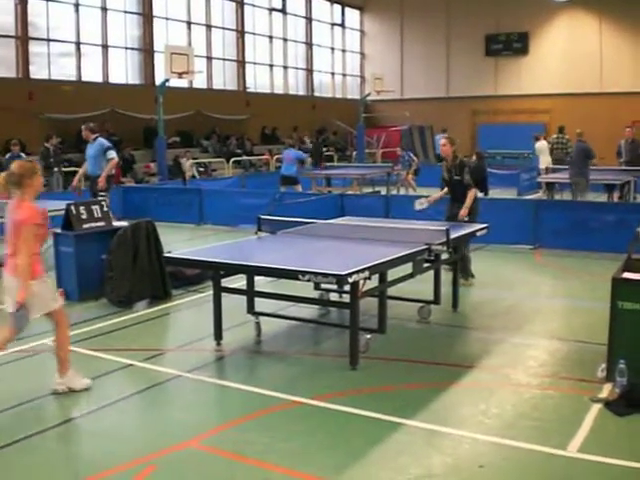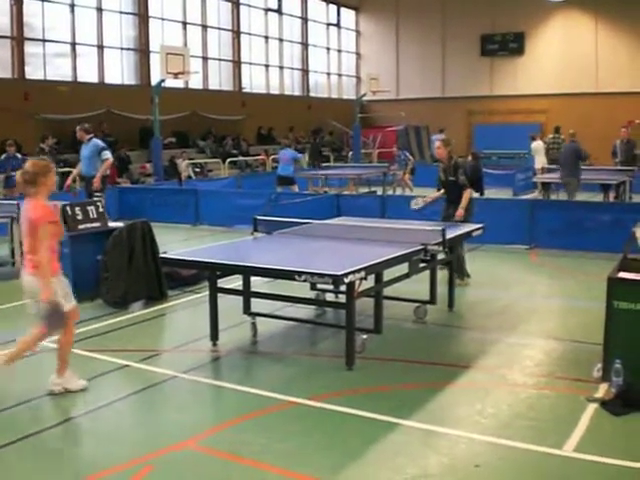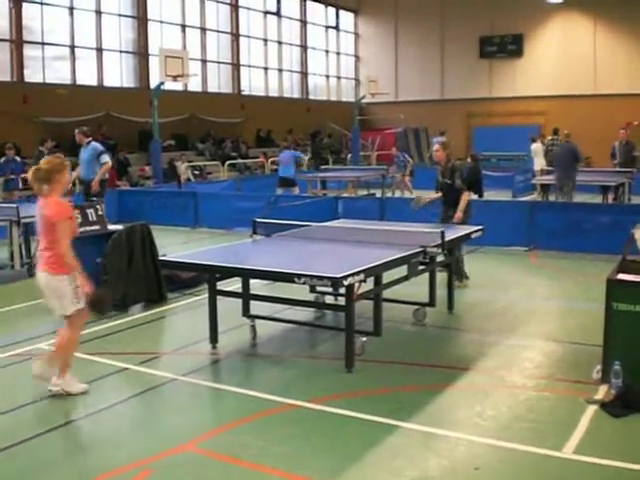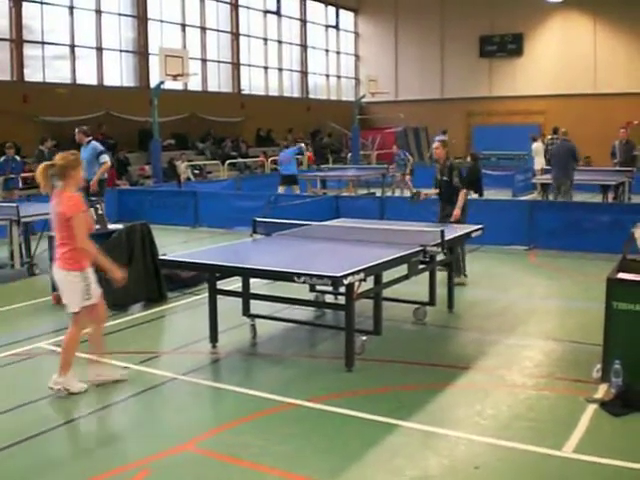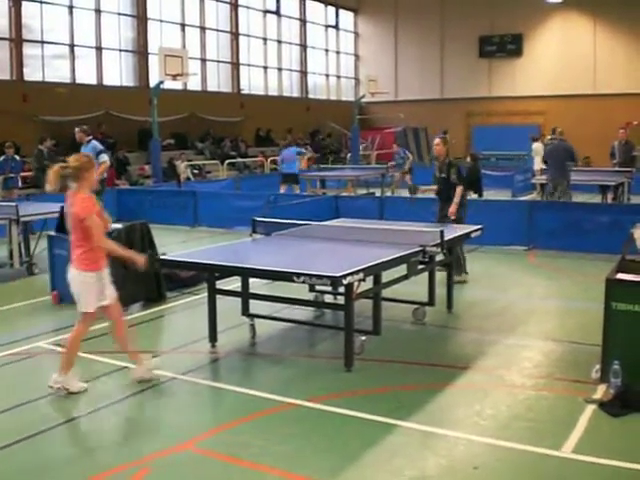
dt=0.1s
person 1, frame 1
right shoulder: (28, 210)
right elbow: (24, 252)
left wrist: (42, 226)
right wrist: (23, 289)
right hip: (29, 276)
right knee: (62, 321)
right ankle: (64, 377)
person 1, frame 2
left shoulder: (31, 204)
right shoulder: (44, 209)
right elbow: (43, 250)
right wrist: (48, 287)
left hip: (31, 272)
right hip: (45, 274)
left knee: (46, 328)
right knee: (69, 321)
right ankle: (61, 377)
person 1, frame 3
left shoulder: (45, 201)
right shoulder: (60, 206)
right elbow: (63, 250)
right wrist: (83, 280)
left hip: (47, 270)
right hip: (60, 273)
left knee: (76, 322)
right knee: (74, 325)
left ankle: (45, 363)
right ankle: (60, 380)
person 1, frame 4
left shoulder: (59, 197)
right shoulder: (73, 200)
right elbow: (84, 243)
left wrist: (86, 214)
right wrist: (112, 268)
left hip: (64, 266)
right hip: (74, 268)
left knee: (99, 314)
right knee: (79, 323)
left ankle: (98, 367)
right ankle: (62, 378)
person 1, frame 5
left shoulder: (77, 199)
right shoulder: (84, 202)
left elbow: (103, 228)
right elbow: (101, 242)
left wrist: (99, 211)
right wrist: (133, 256)
left hip: (94, 269)
right hip: (88, 271)
left knee: (117, 317)
right knee: (85, 324)
left ankle: (139, 365)
right ankle: (63, 376)
person 2, frame 1
left shoulder: (463, 165)
right shoulder: (445, 166)
left elbow: (472, 188)
left wrist: (466, 208)
right wrist: (436, 197)
left hip: (465, 206)
right hip: (454, 205)
left ankle: (467, 276)
right ankle: (456, 263)
person 2, frame 2
left shoulder: (458, 165)
right shoulder: (442, 167)
left elbow: (467, 189)
left wrist: (462, 208)
right wrist: (432, 197)
left hip: (461, 207)
right hip: (449, 205)
left ankle: (462, 276)
right ankle: (450, 263)
person 2, frame 3
left shoulder: (455, 169)
right shoulder: (440, 170)
left elbow: (465, 192)
left wrist: (460, 211)
right wrist: (430, 198)
left hip: (457, 210)
right hip: (447, 209)
left ankle: (461, 278)
right ankle: (449, 265)
person 2, frame 4
left shoulder: (453, 167)
right shoulder: (439, 168)
left elbow: (462, 189)
left wrist: (458, 208)
right wrist: (428, 193)
left hip: (455, 207)
right hip: (445, 206)
left ankle: (460, 274)
person 2, frame 5
left shoulder: (452, 165)
right shoulder: (439, 165)
left elbow: (459, 186)
left wrist: (455, 204)
right wrist: (426, 188)
left hip: (453, 205)
right hip: (444, 204)
left ankle: (461, 273)
right ankle: (449, 264)
